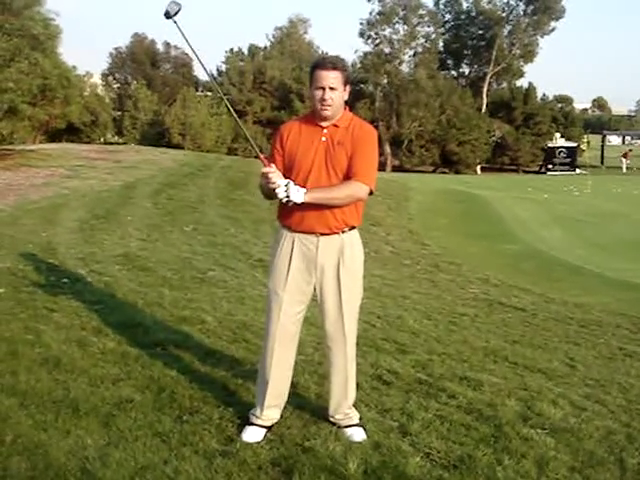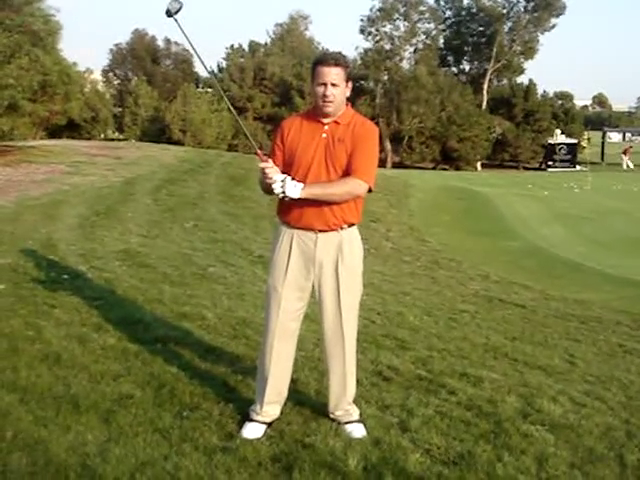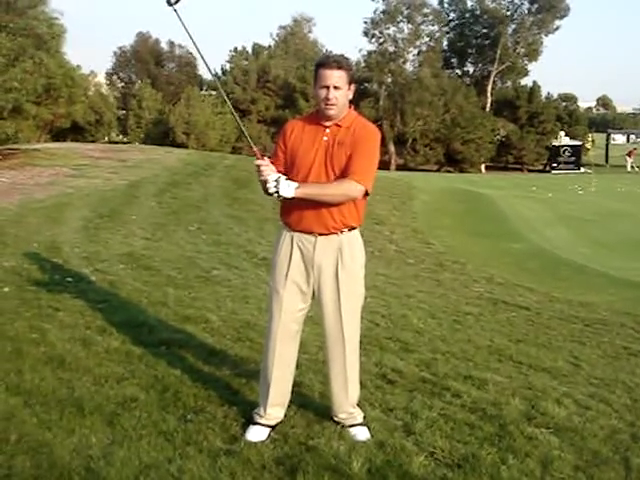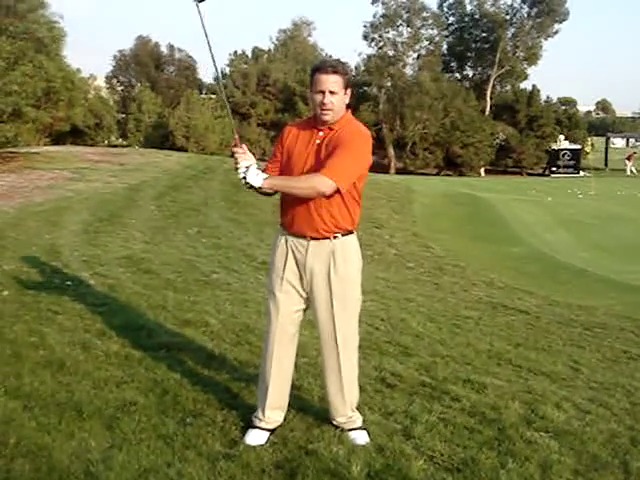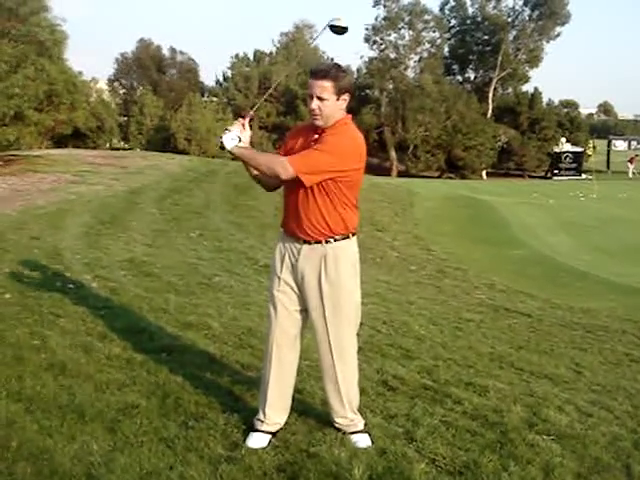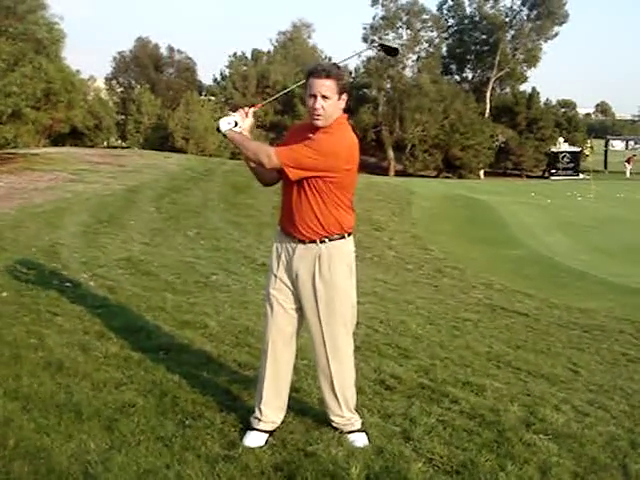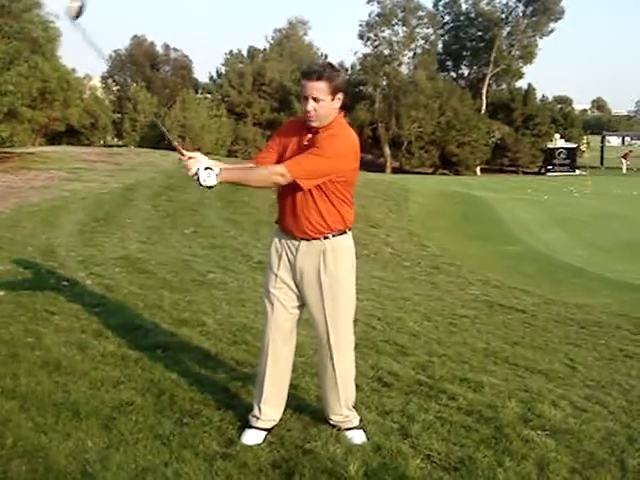
dt=0.3s
person 1, frame 1
left shoulder: (362, 133)
right shoulder: (288, 130)
left elbow: (359, 189)
right elbow: (268, 190)
left wrist: (300, 194)
right wrist: (273, 184)
left hip: (341, 244)
right hip: (293, 242)
left knee: (342, 330)
right knee: (280, 326)
left ankle: (343, 411)
right ankle: (265, 412)
person 1, frame 2
left shoulder: (364, 130)
right shoulder: (290, 126)
left elbow: (358, 186)
right elbow: (269, 185)
left wrist: (298, 189)
right wrist: (271, 179)
left hip: (340, 242)
right hip: (292, 238)
left knee: (341, 327)
right knee: (279, 322)
left ankle: (343, 407)
right ankle: (265, 408)
person 1, frame 3
left shoulder: (365, 133)
right shoulder: (292, 128)
left elbow: (353, 189)
right elbow: (279, 184)
left wrist: (293, 189)
right wrist: (268, 177)
left hip: (341, 245)
right hip: (294, 242)
left knee: (343, 330)
right knee: (282, 326)
left ankle: (347, 411)
right ankle: (269, 412)
person 1, frame 4
left shoulder: (357, 136)
right shoulder: (291, 132)
left elbow: (323, 184)
right elbow: (272, 181)
left wrist: (264, 179)
right wrist: (251, 168)
left hip: (336, 250)
right hip: (290, 245)
left knee: (340, 334)
right knee: (280, 329)
left ankle: (346, 415)
right ankle: (267, 415)
person 1, frame 5
left shoulder: (347, 142)
right shoulder: (299, 133)
left elbow: (283, 168)
right elbow: (271, 181)
left wrist: (238, 148)
right wrist: (246, 149)
left hip: (332, 254)
right hip: (290, 247)
left knee: (338, 338)
right knee: (281, 333)
left ankle: (348, 419)
right ankle: (269, 419)
person 1, frame 6
left shoulder: (339, 143)
right shoulder: (299, 131)
left elbow: (271, 158)
right elbow: (269, 176)
left wrist: (232, 133)
right wrist: (244, 135)
left hip: (328, 254)
right hip: (287, 246)
left knee: (334, 337)
right knee: (278, 332)
left ankle: (345, 418)
right ankle: (266, 417)
person 1, frame 7
left shoulder: (341, 142)
right shoulder: (290, 129)
left elbow: (279, 177)
right elbow: (257, 170)
left wrist: (217, 174)
right wrist: (211, 165)
left hip: (329, 249)
right hip: (286, 244)
left knee: (336, 333)
right knee: (277, 330)
left ankle: (343, 415)
right ankle: (264, 415)
